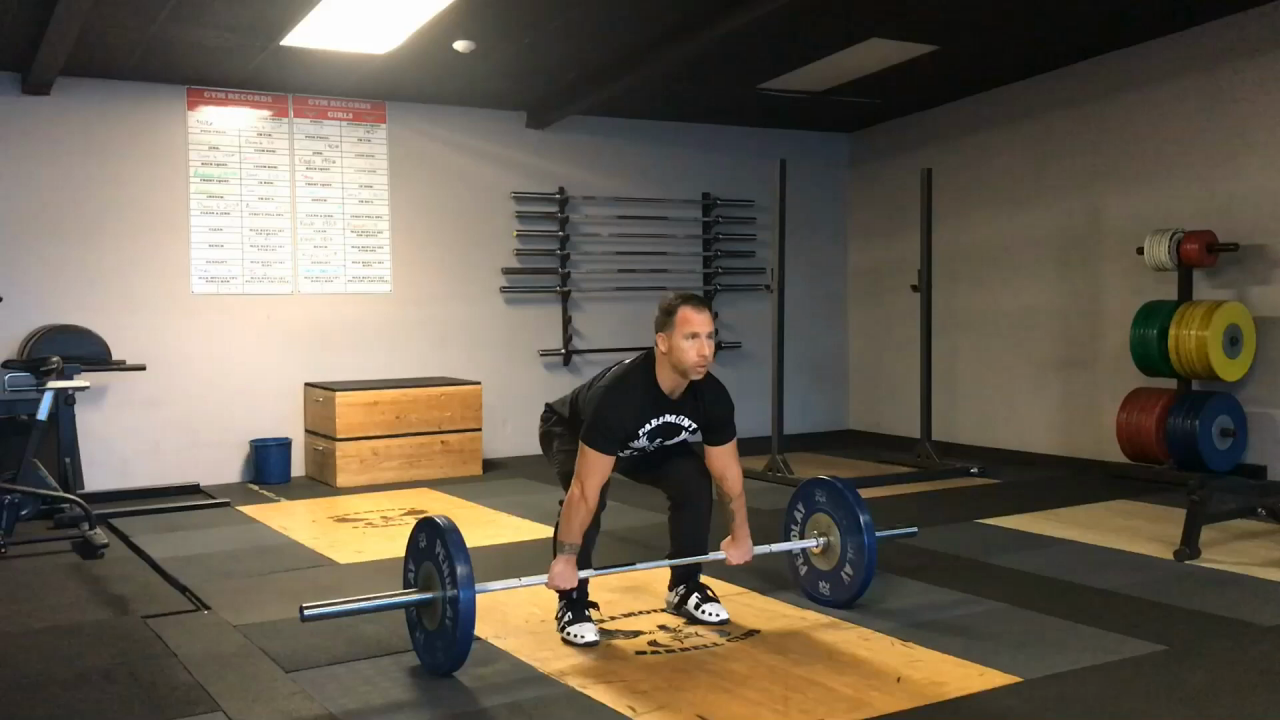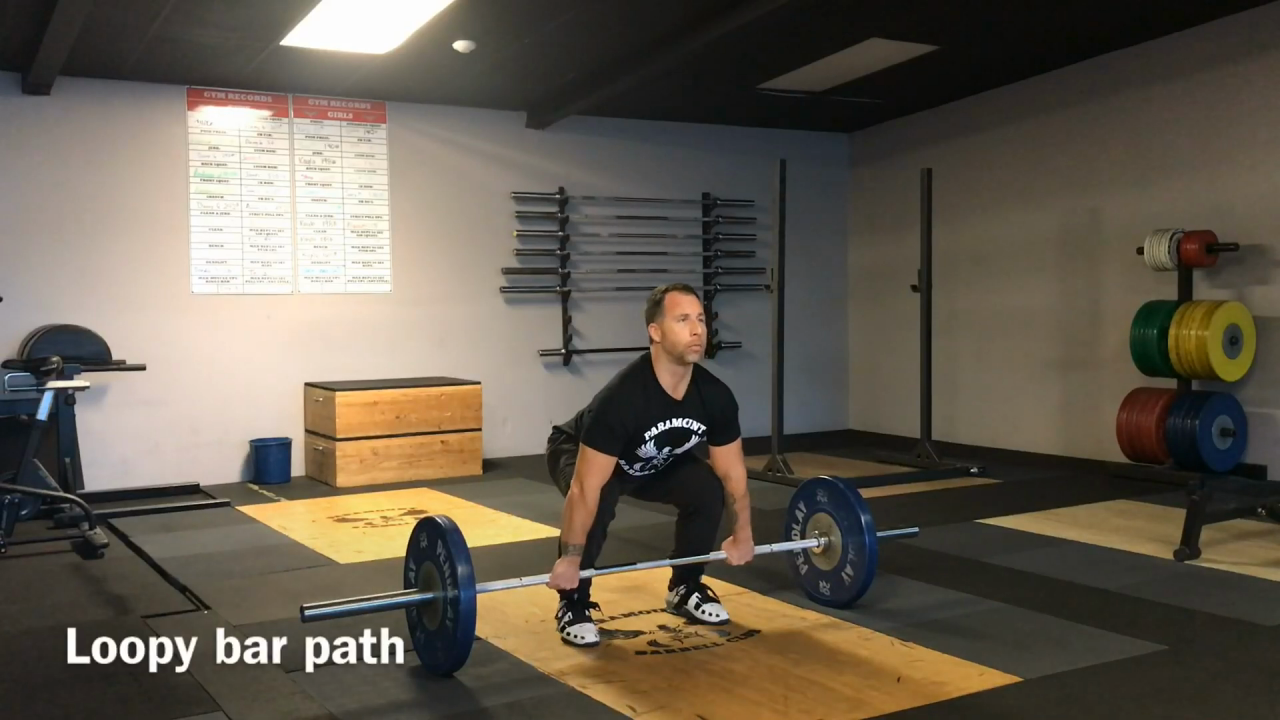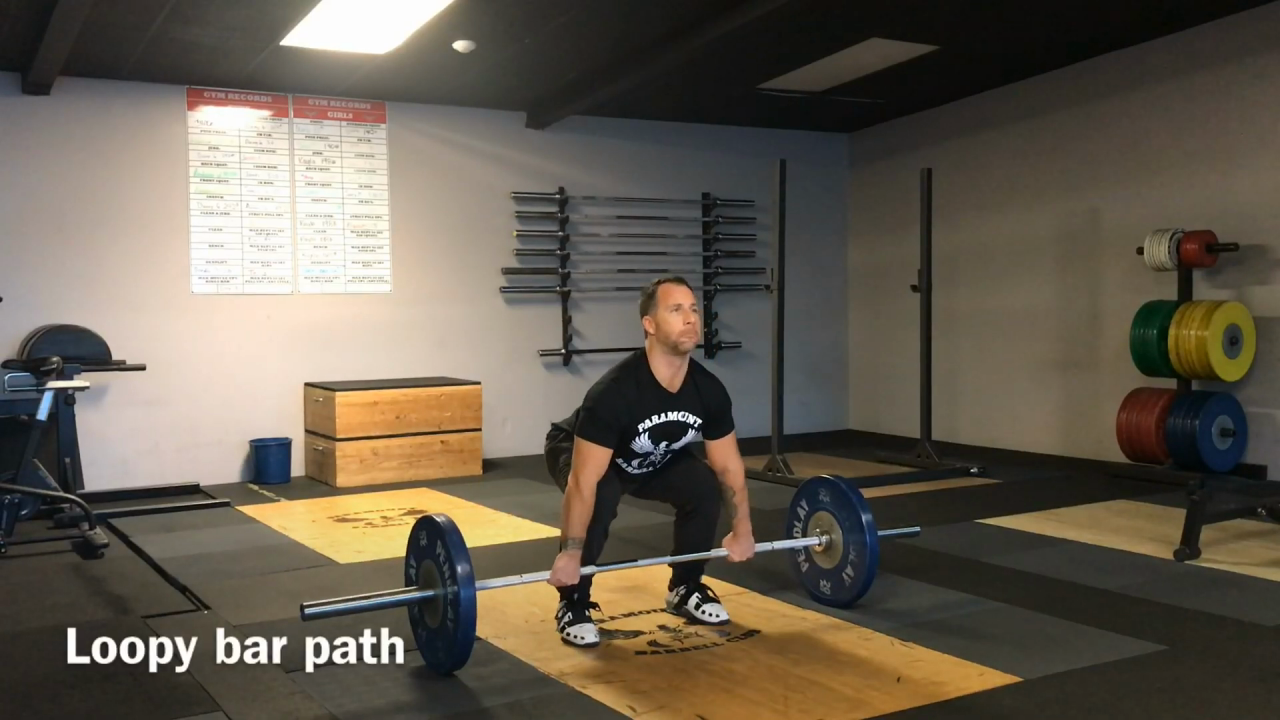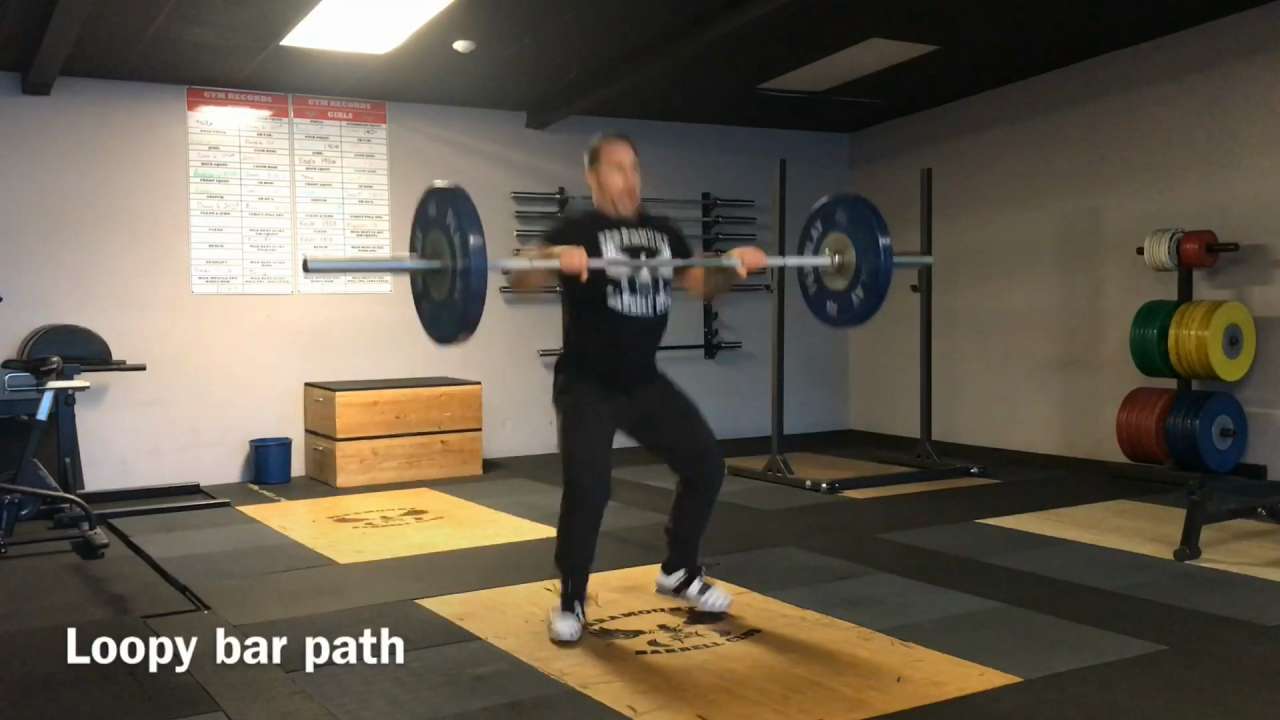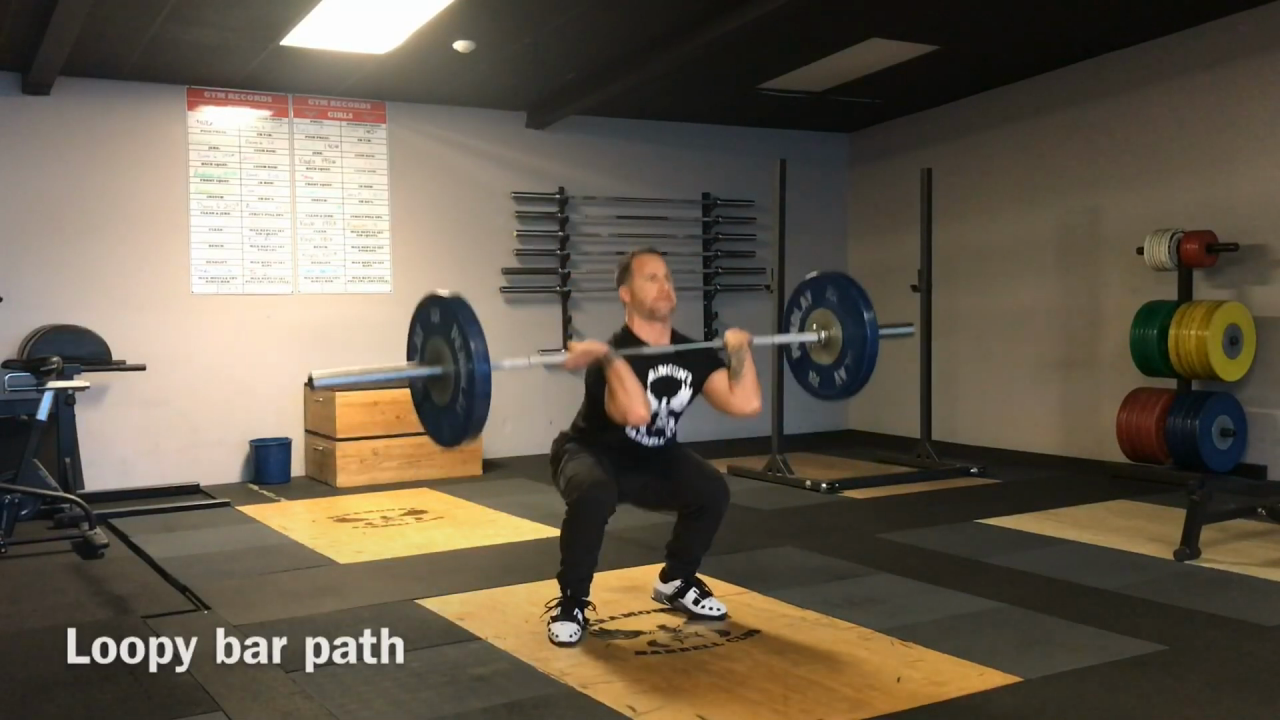
dt=1s
person 1, frame 1
left shoulder: (713, 396)
right shoulder: (620, 393)
left elbow: (727, 473)
right elbow: (585, 489)
left wrist: (740, 535)
right wrist: (565, 559)
right hip: (569, 429)
left knee: (695, 483)
right knee: (590, 500)
left ankle: (685, 588)
right ankle: (572, 603)
person 1, frame 2
left shoulder: (715, 395)
right shoulder: (622, 398)
left elbow: (732, 473)
right elbow: (586, 489)
left wrist: (742, 536)
right wrist: (569, 560)
left hip: (653, 461)
right hip: (577, 453)
left knee: (708, 490)
right knee: (598, 504)
left ankle: (685, 589)
right ankle: (573, 605)
person 1, frame 3
left shoulder: (708, 390)
right shoulder: (616, 392)
left elbow: (729, 466)
right elbow: (583, 483)
left wrist: (742, 531)
right wrist: (570, 556)
right hip: (577, 450)
left knee: (704, 488)
right knee: (599, 504)
left ankle: (685, 589)
right ankle: (573, 605)
person 1, frame 4
left shoulder: (661, 231)
right shoulder: (577, 228)
left elbow: (699, 282)
right elbow: (523, 276)
left wrist: (735, 267)
right wrist: (561, 260)
left hip: (644, 383)
right hip: (587, 385)
left knee: (705, 462)
right knee: (589, 484)
left ankle: (682, 573)
right ankle: (571, 599)
person 1, frame 5
left shoulder: (692, 354)
right shoulder: (614, 356)
left elbow: (746, 403)
right elbow: (635, 413)
left wrist: (738, 349)
right wrist: (606, 356)
left hip: (653, 460)
right hip: (591, 454)
left knee: (712, 492)
right knee: (592, 499)
left ankle: (675, 581)
right ankle: (571, 603)
